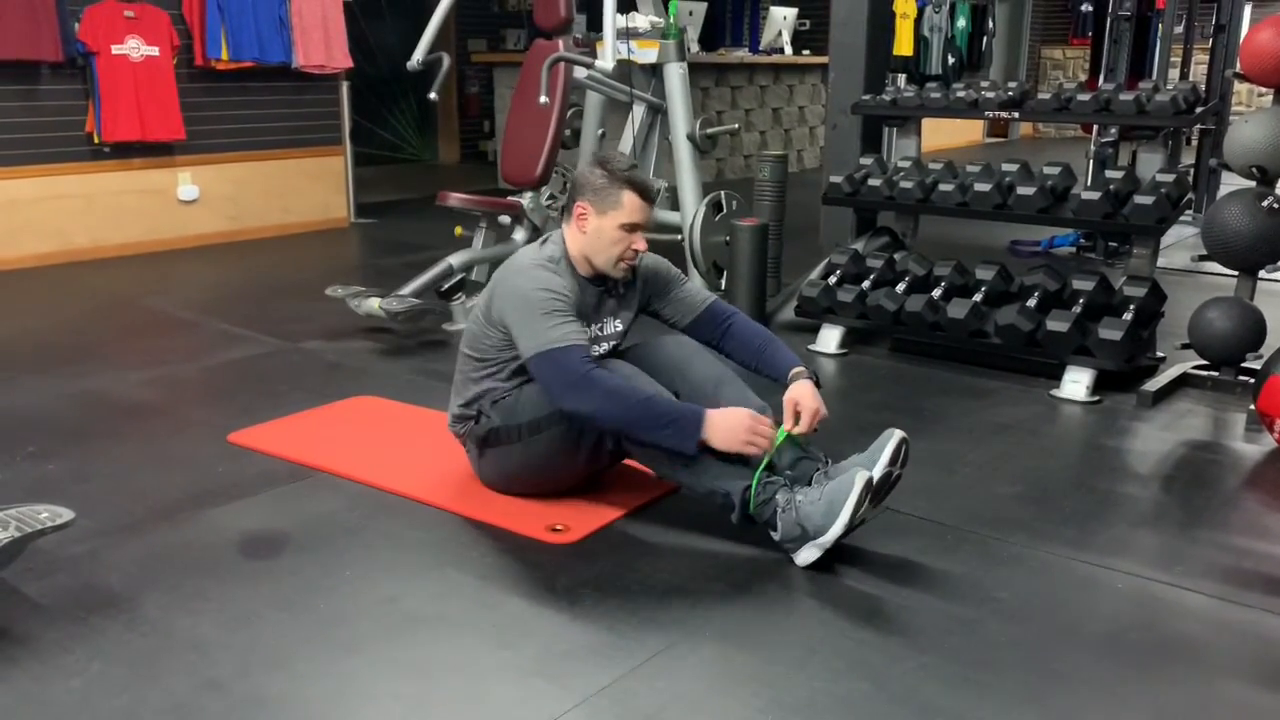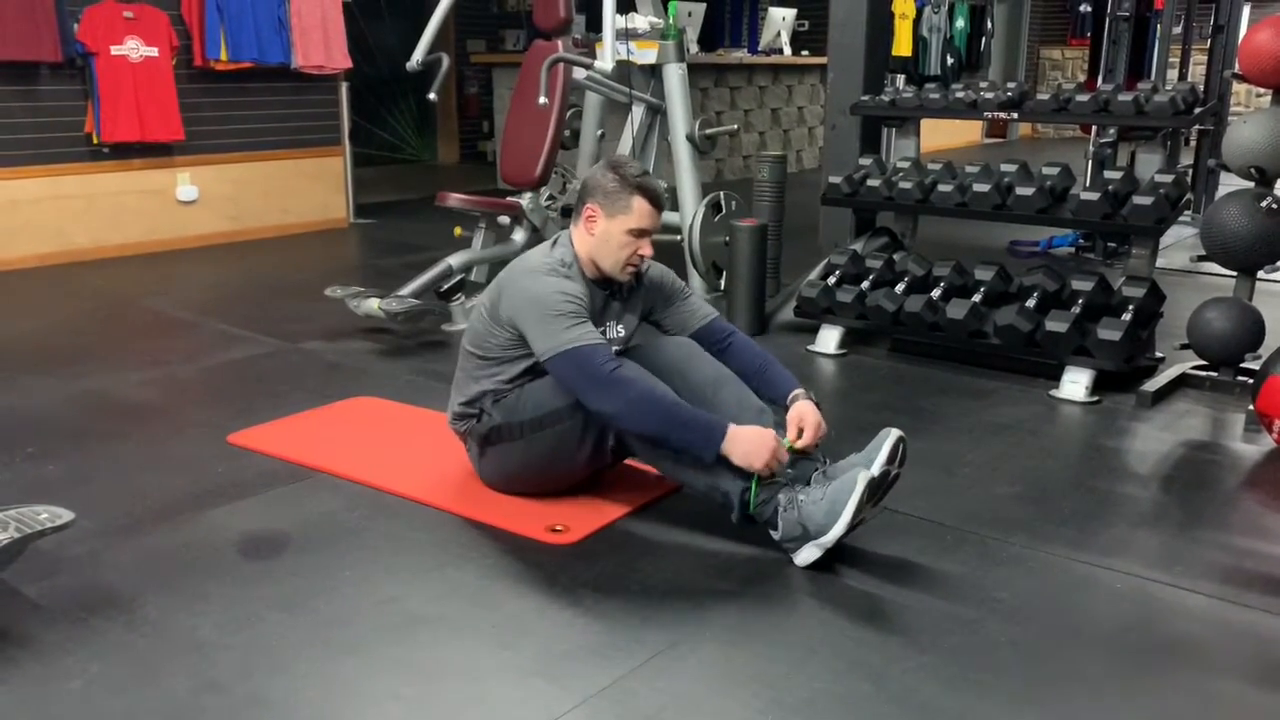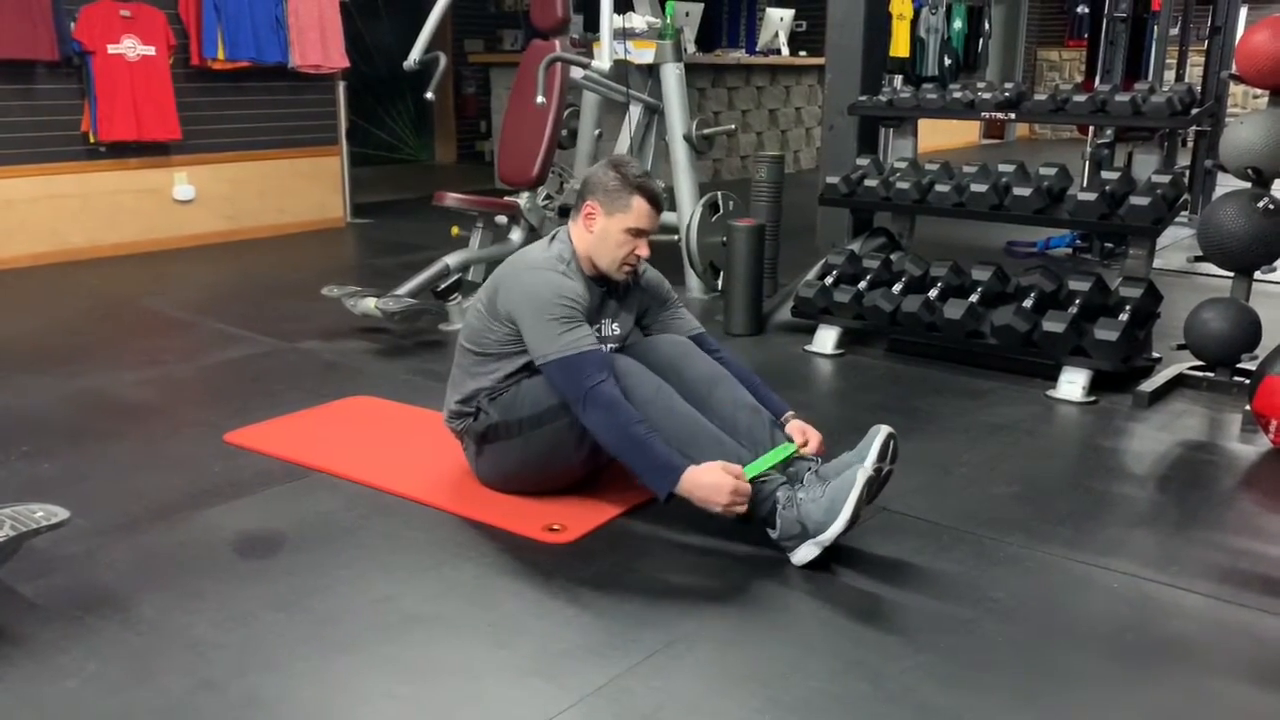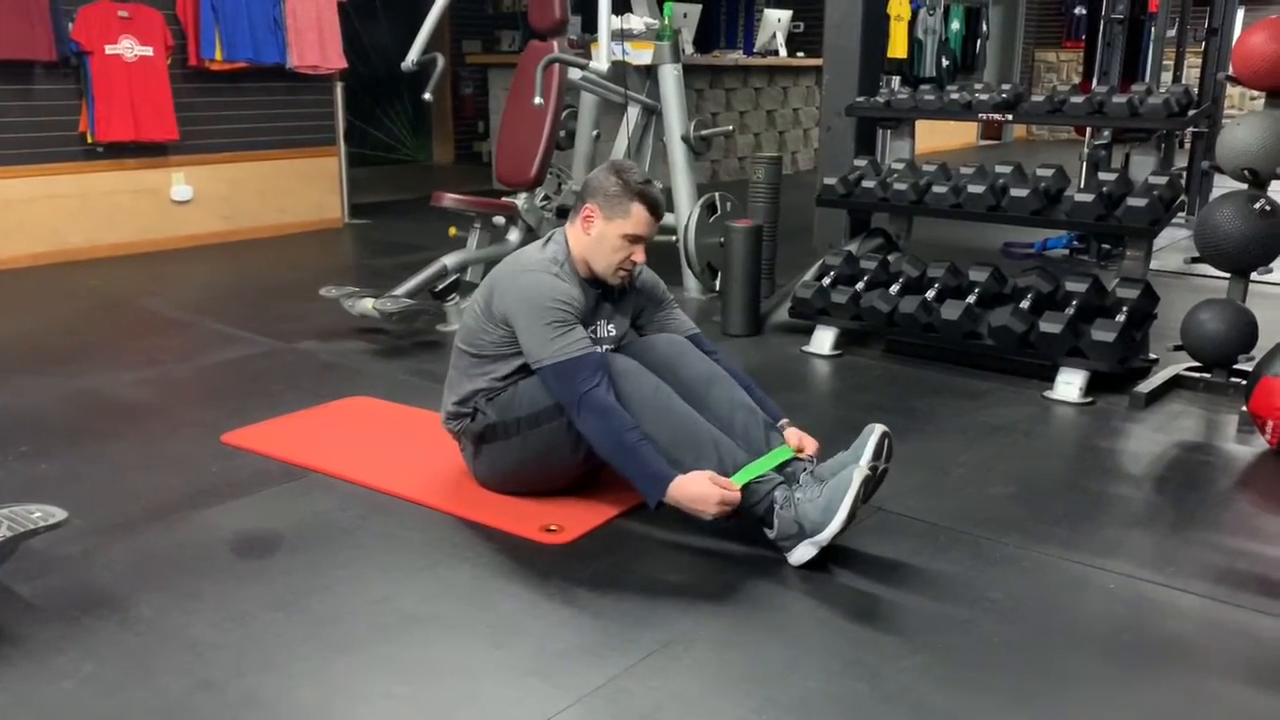
dt=0.3s
person 1, frame 1
left shoulder: (639, 271)
right shoulder: (532, 282)
left elbow: (723, 324)
right elbow: (581, 390)
left wrist: (797, 375)
right wrist: (701, 424)
left hip: (580, 423)
right hip: (501, 438)
left knee: (675, 354)
right knee: (616, 397)
left ankle: (811, 476)
right ankle: (783, 511)
person 1, frame 2
left shoulder: (642, 277)
right shoulder: (541, 285)
left elbow: (723, 342)
right elbow: (604, 389)
left wrist: (795, 395)
right wrist: (726, 437)
left hip: (578, 427)
right hip: (503, 438)
left knee: (674, 355)
right knee: (623, 393)
left ankle: (809, 476)
right ankle: (785, 512)
person 1, frame 3
left shoulder: (636, 280)
right shoulder: (542, 280)
left elbow: (708, 355)
right elbow: (594, 396)
left wrist: (786, 418)
right wrist: (682, 479)
left hip: (574, 428)
right hip: (500, 437)
left knee: (672, 353)
right knee: (620, 376)
left ankle: (803, 476)
right ankle: (782, 508)
person 1, frame 4
left shoulder: (632, 282)
right shoulder: (537, 284)
left elbow: (703, 356)
right elbow: (588, 400)
left wrist: (782, 424)
right wrist: (671, 488)
left hip: (569, 428)
right hip: (498, 438)
left knee: (668, 352)
right knee: (617, 374)
left ankle: (799, 477)
right ankle: (780, 509)
